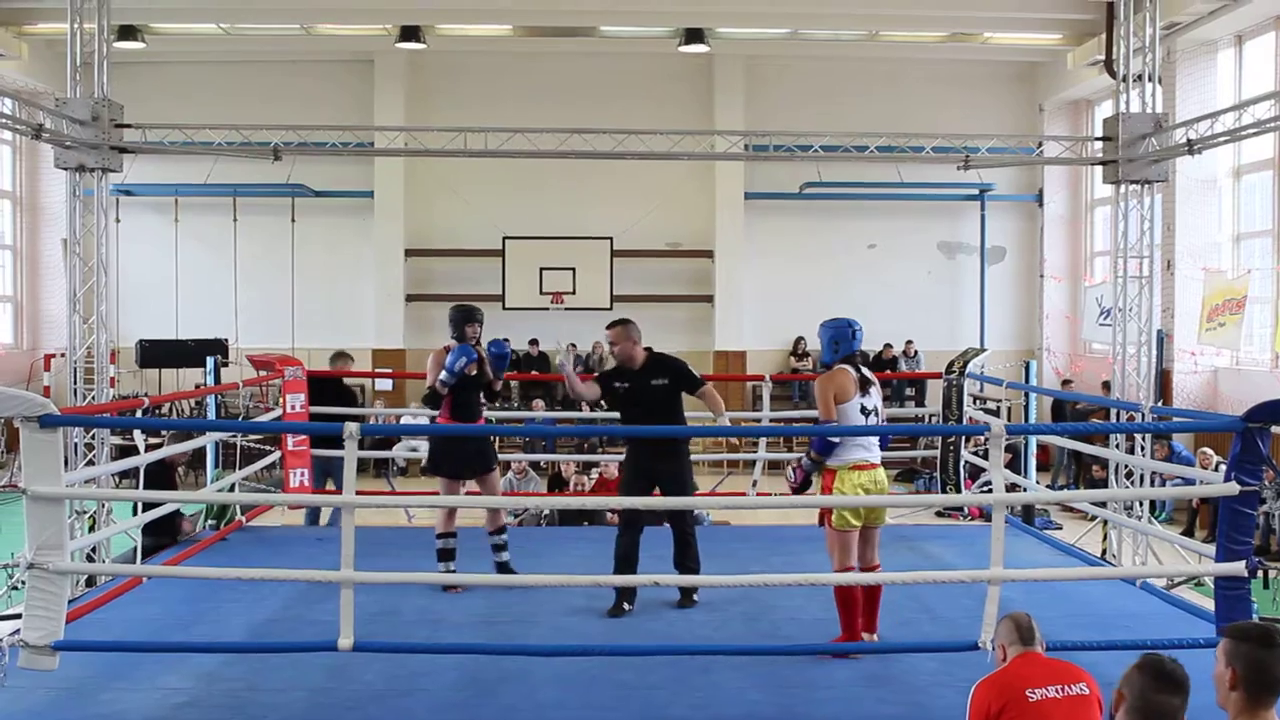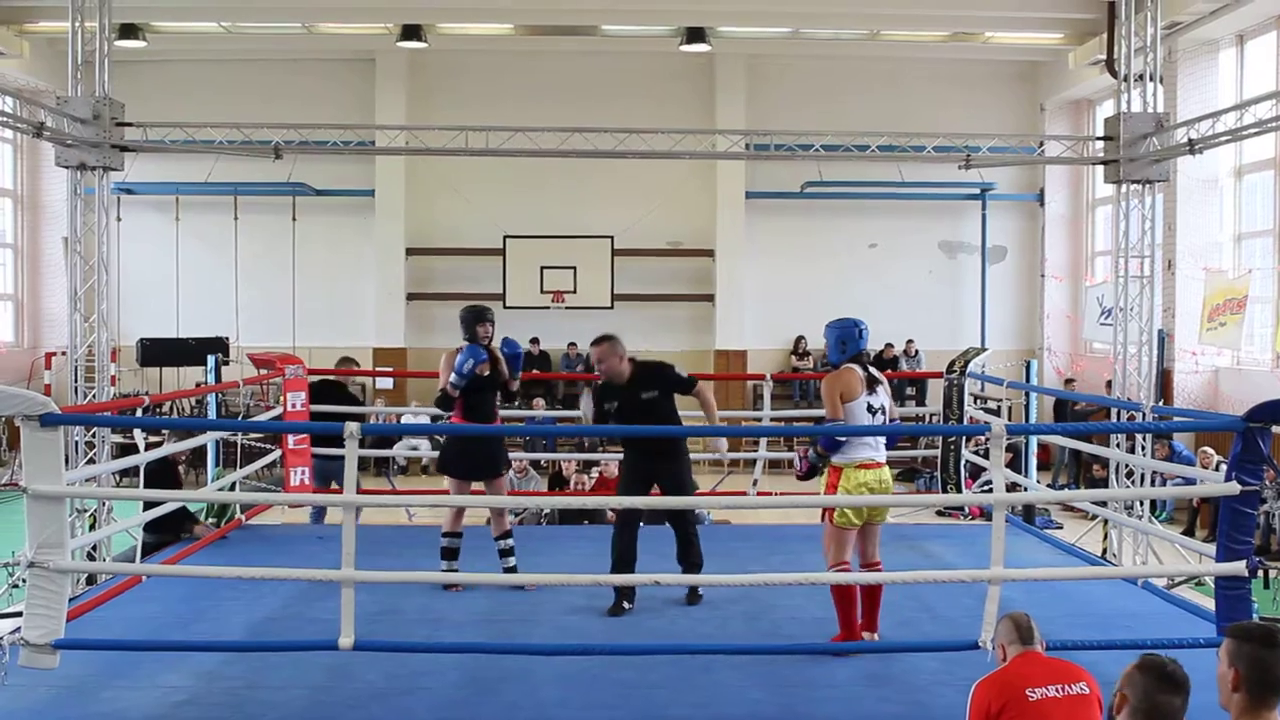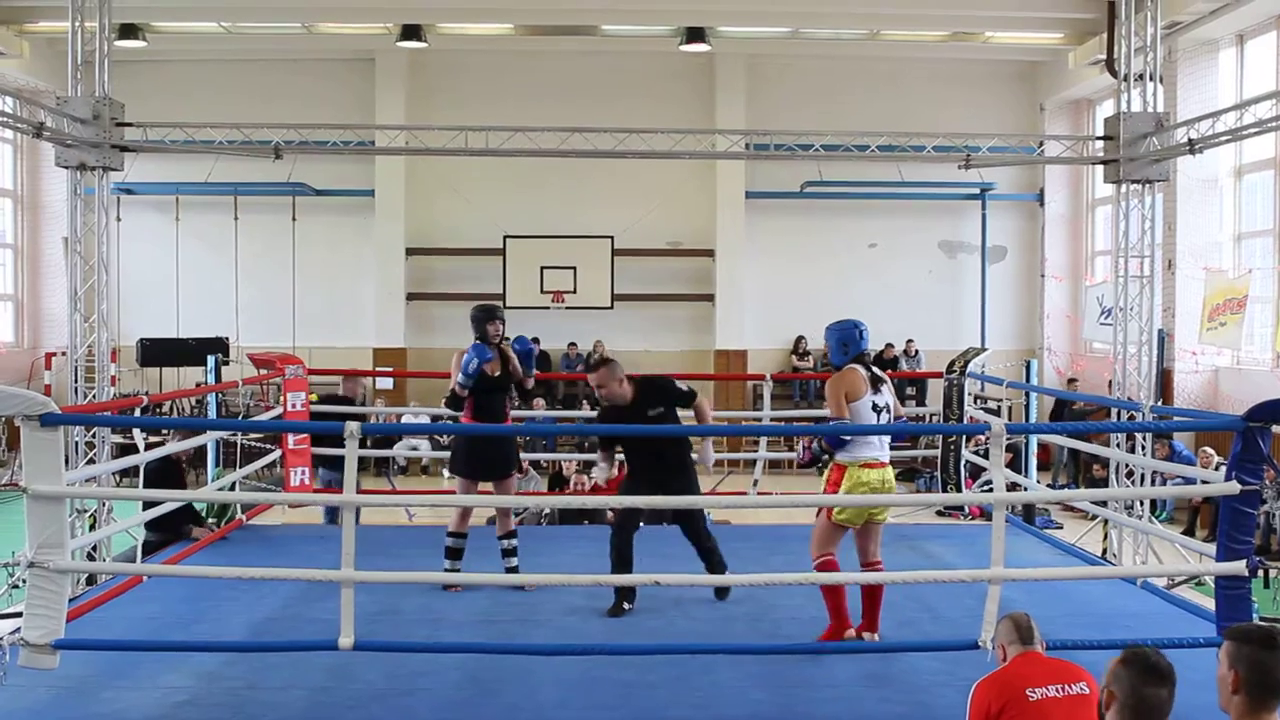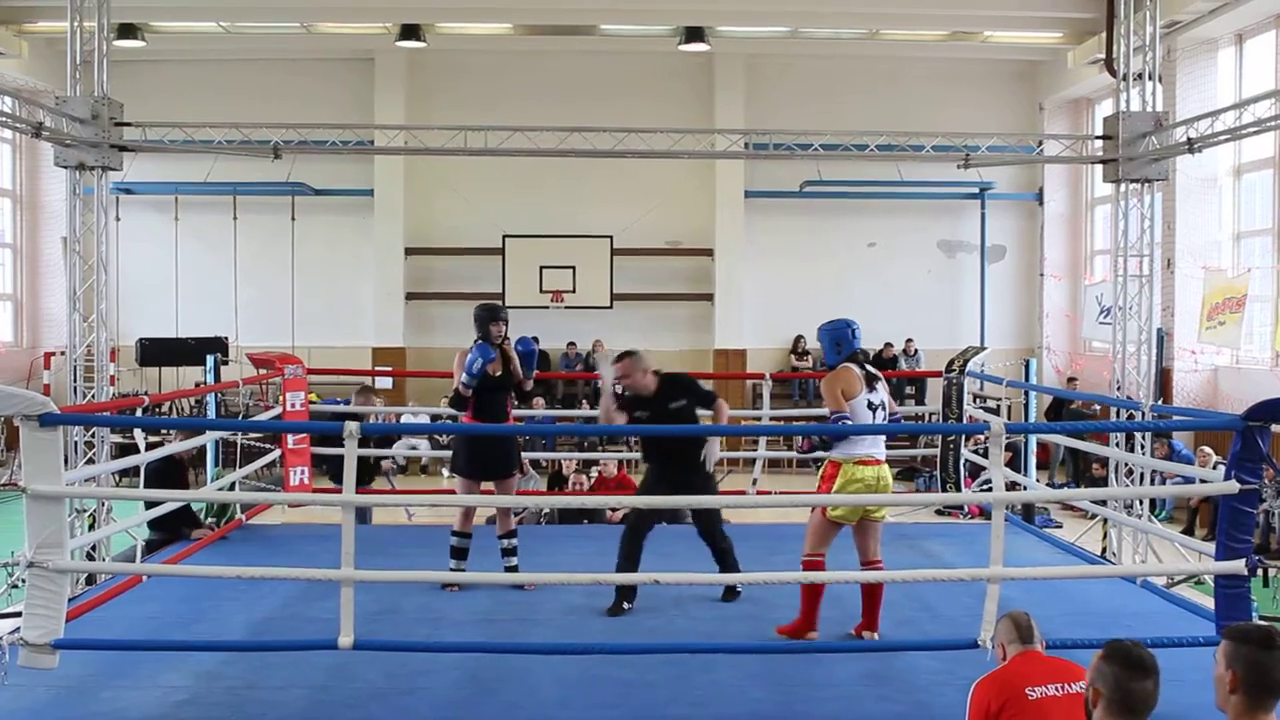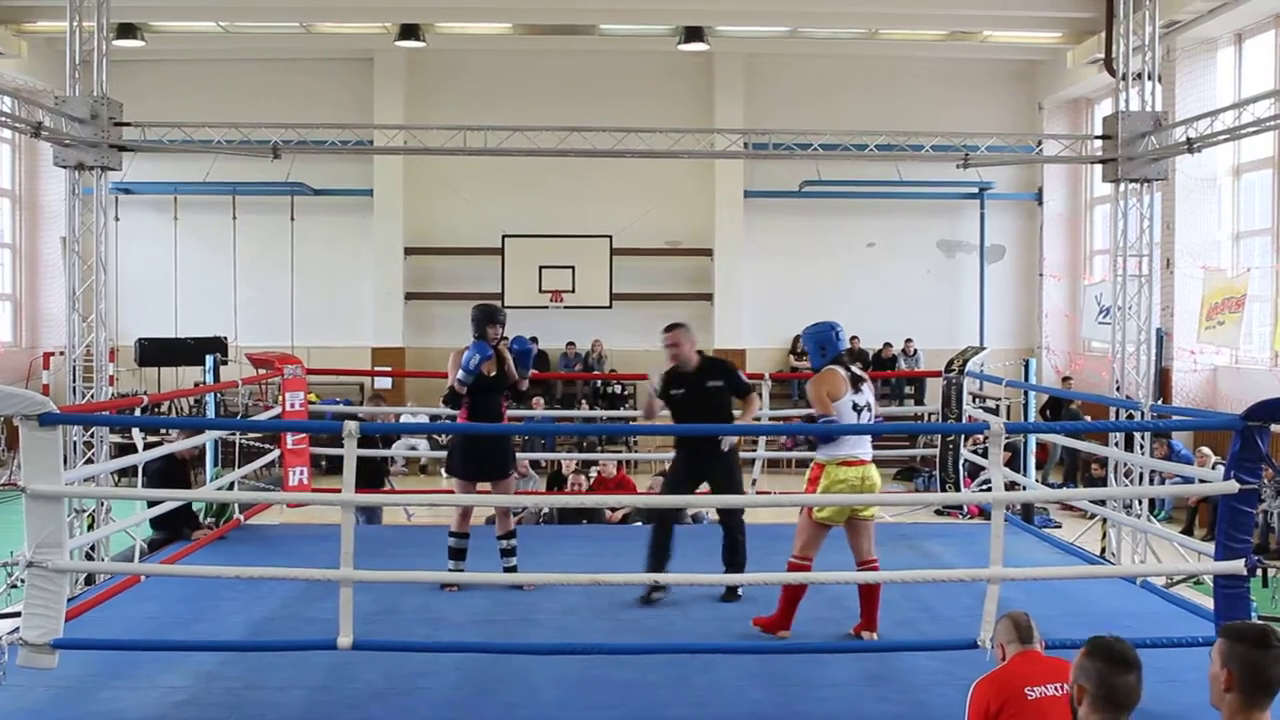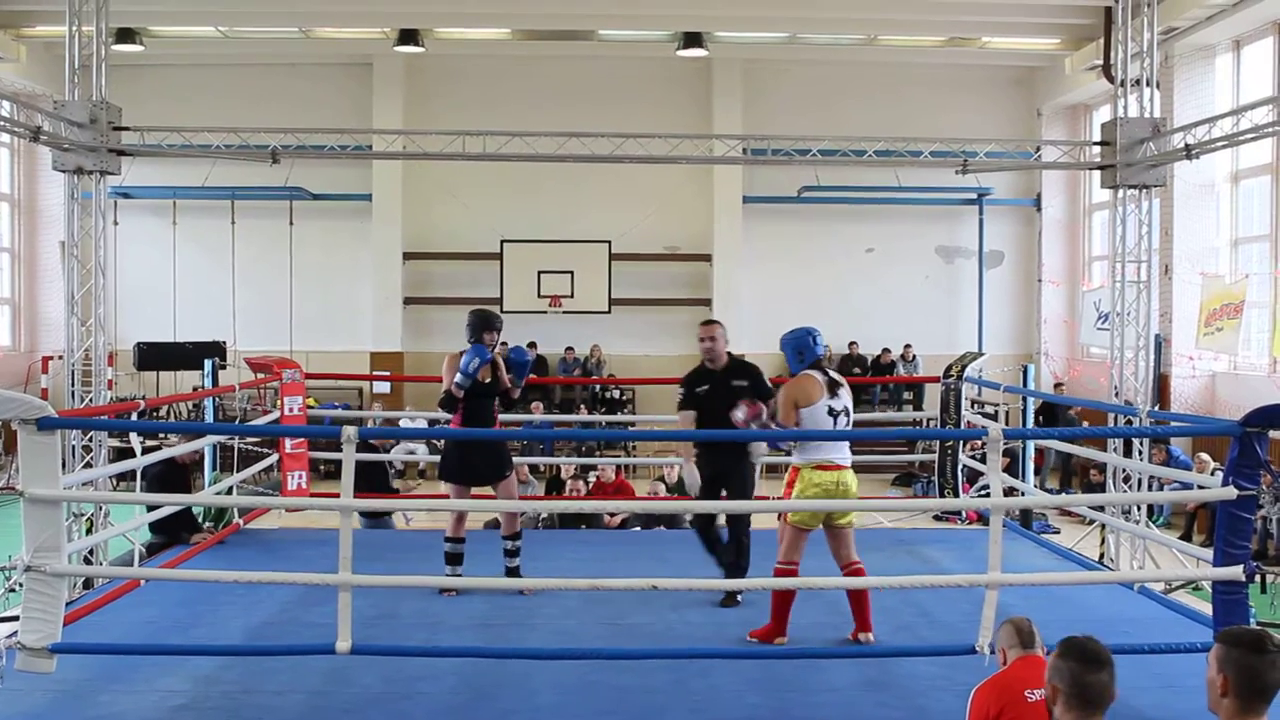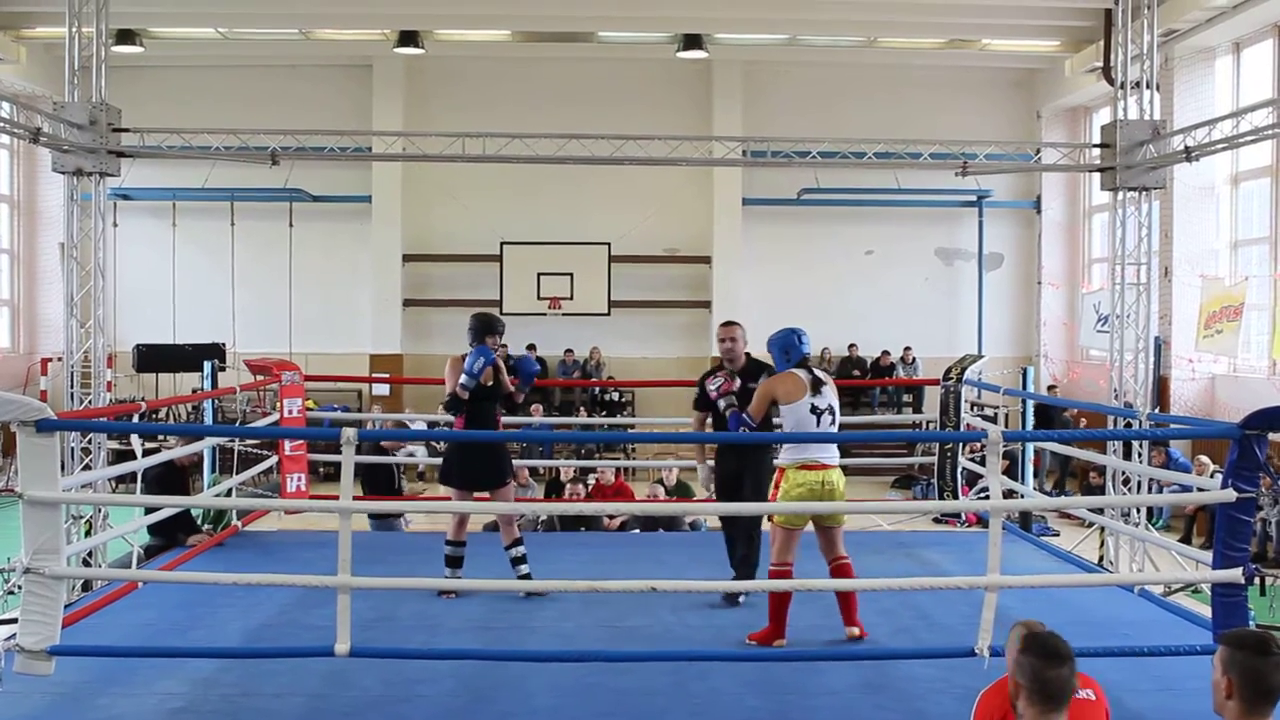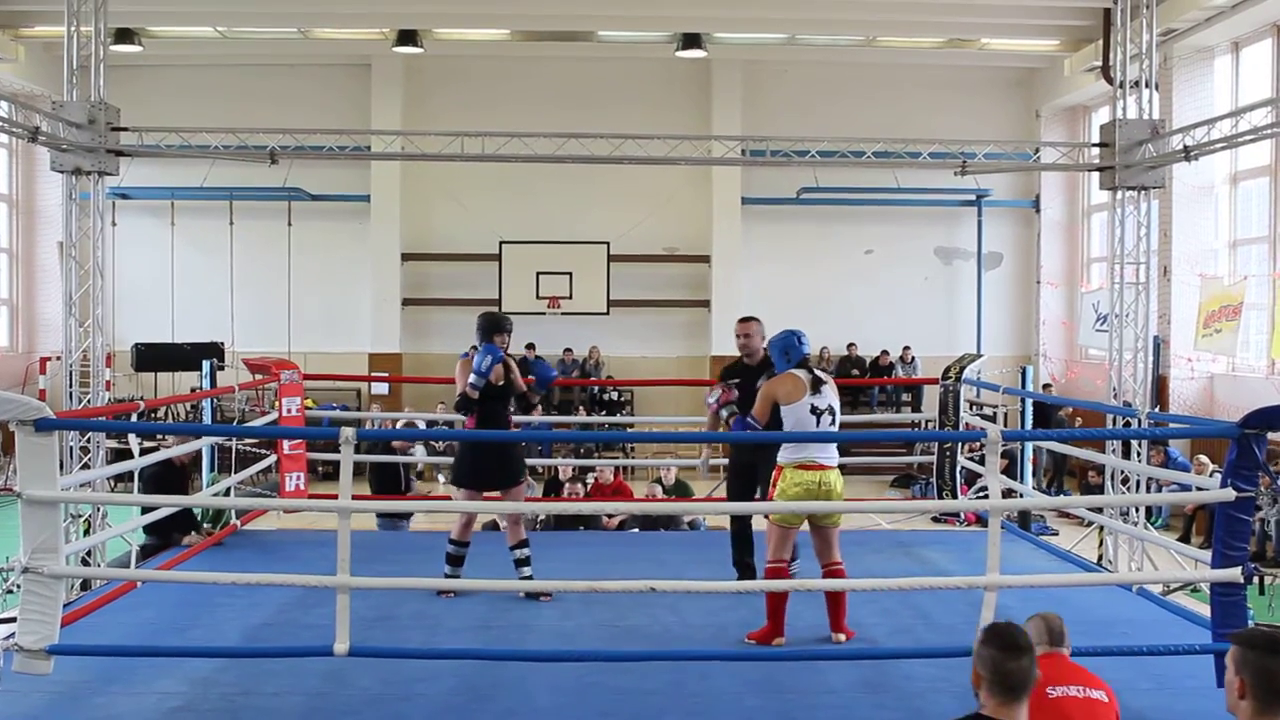
dt=0.2s
person 1, frame 1
left shoulder: (829, 380)
right shoulder: (872, 380)
left elbow: (828, 436)
right elbow: (883, 433)
left wrist: (806, 467)
left hip: (843, 477)
right hip: (875, 475)
left knee: (843, 563)
right knee: (868, 558)
left ankle: (851, 638)
right ankle: (869, 628)
person 1, frame 2
left shoulder: (835, 380)
right shoulder: (880, 379)
left elbow: (835, 435)
left wrist: (811, 457)
left hip: (848, 476)
right hip: (880, 474)
left knee: (838, 559)
right knee: (870, 556)
left ankle: (850, 635)
right ankle: (869, 627)
person 1, frame 3
left shoulder: (839, 380)
right shoulder: (882, 378)
left elbow: (840, 434)
right elbow: (899, 426)
left wrist: (816, 449)
left hip: (851, 474)
right hip: (883, 473)
left knee: (822, 549)
right knee: (870, 556)
left ankle: (840, 626)
right ankle: (869, 627)
person 1, frame 4
left shoulder: (835, 379)
right shoulder: (877, 376)
left elbow: (842, 426)
right elbow: (895, 423)
left hip: (847, 471)
right hip: (879, 471)
left knee: (814, 547)
right knee: (870, 553)
left ankle: (807, 624)
right ankle: (870, 626)
person 1, frame 5
left shoulder: (820, 381)
right shoulder: (863, 378)
left elbow: (829, 430)
right elbow: (875, 426)
left hip: (833, 472)
right hip: (866, 472)
left knee: (803, 550)
right knee: (865, 553)
left ankle: (781, 622)
right ankle: (869, 625)
person 1, frame 6
left shoulder: (795, 386)
right shoulder: (841, 383)
left wrist: (755, 422)
left hip: (810, 477)
right hip: (843, 476)
left knee: (788, 555)
right knee: (847, 556)
left ankle: (777, 629)
right ankle: (864, 628)
person 1, frame 7
left shoulder: (776, 383)
right shoulder: (828, 381)
left elbow: (743, 427)
left wrist: (725, 398)
left hip: (797, 477)
right hip: (831, 476)
left knee: (781, 556)
right knee: (836, 551)
left ankle: (776, 631)
right ankle: (852, 622)
person 1, frame 8
left shoulder: (777, 384)
right shoulder: (829, 382)
left elbow: (749, 430)
left wrist: (724, 406)
left hip: (794, 476)
right hip: (829, 476)
left knee: (777, 555)
right knee: (830, 555)
left ankle: (774, 630)
right ankle: (839, 627)
person 2, frame 1
left shoulder: (480, 354)
right shoulder: (440, 356)
left elbow: (492, 396)
right elbow: (432, 401)
left wrist: (499, 370)
right wrist: (450, 373)
left hip: (477, 434)
right hip: (450, 437)
right knee: (450, 506)
left ankle: (502, 564)
right ankle: (447, 571)
person 2, frame 2
left shoulder: (495, 354)
right shoulder: (453, 357)
left elbow: (510, 396)
right elbow: (443, 404)
left wrist: (514, 369)
right wrist: (460, 375)
left hip: (491, 437)
right hip: (463, 438)
left knee: (499, 508)
right knee: (458, 506)
left ankle: (511, 570)
right ankle: (449, 571)
person 2, frame 3
left shoulder: (508, 354)
right shoulder: (464, 357)
left elbow: (526, 394)
right elbow: (454, 404)
left wrist: (528, 366)
right wrist: (466, 376)
left hip: (502, 437)
right hip: (473, 438)
left knee: (506, 508)
right knee: (464, 507)
left ankle: (513, 570)
right ankle: (451, 571)
person 2, frame 4
left shoulder: (510, 354)
right shoulder: (466, 356)
left elbow: (524, 395)
right elbow: (458, 404)
left wrist: (529, 368)
right wrist: (471, 376)
left hip: (504, 437)
right hip: (474, 437)
left knee: (506, 507)
right knee: (467, 508)
left ankle: (512, 570)
right ankle: (455, 571)
person 2, frame 5
left shoulder: (504, 355)
right shoulder: (461, 356)
left elbow: (518, 394)
right elbow: (452, 402)
left wrist: (524, 367)
right wrist: (467, 372)
left hip: (499, 437)
right hip: (469, 438)
left knee: (505, 508)
right knee: (464, 509)
left ankle: (511, 570)
right ankle: (454, 572)
person 2, frame 6
left shoulder: (497, 361)
right shoulder: (455, 360)
left elbow: (509, 402)
right elbow: (447, 405)
left wrist: (520, 376)
right wrist: (465, 375)
left hip: (492, 441)
right hip: (462, 443)
left knee: (512, 508)
right knee: (459, 513)
left ankle: (513, 572)
right ankle: (452, 577)
person 2, frame 7
left shoulder: (497, 365)
right shoulder: (457, 363)
left elbow: (511, 404)
right elbow: (452, 407)
left wrist: (525, 383)
right wrist: (469, 376)
left hip: (493, 446)
right hip: (464, 447)
left knee: (508, 518)
right knee: (460, 517)
left ankle: (525, 578)
right ankle: (451, 580)
person 2, frame 8
left shoulder: (509, 364)
right shoulder: (466, 364)
left elbow: (525, 405)
right elbow: (462, 407)
left wrist: (540, 387)
right wrist: (478, 375)
left hip: (506, 446)
right hip: (476, 446)
left knee: (516, 517)
right knee: (467, 517)
left ankle: (527, 581)
right ankle: (450, 577)
person 3, frame 1
left shoulder: (669, 366)
right shoulder: (614, 376)
left elbow: (706, 392)
right elbow: (583, 393)
left wrist: (721, 417)
right wrist: (567, 372)
left hip: (672, 455)
right hip: (637, 456)
left knee: (681, 521)
right knee: (628, 523)
left ankle: (689, 587)
right ankle: (624, 594)
person 3, frame 2
left shoulder: (659, 373)
right shoulder: (604, 393)
left elbow: (702, 391)
left wrist: (715, 429)
right wrist: (587, 422)
left hip: (672, 456)
right hip: (635, 459)
left knee: (683, 520)
right knee: (624, 523)
right ankle: (624, 594)
person 3, frame 3
left shoulder: (659, 387)
right shoulder: (607, 416)
left elbow: (699, 403)
right elbow: (606, 456)
left wrist: (707, 441)
right wrist: (602, 467)
left hip: (678, 467)
right hip: (640, 472)
left knee: (695, 528)
right knee: (621, 527)
left ankle: (719, 572)
right ankle: (624, 597)
person 3, frame 4
left shoulder: (681, 384)
right shoulder: (629, 403)
left elbow: (720, 405)
right elbow: (610, 426)
left wrist: (714, 440)
right wrist: (606, 391)
left hip: (696, 468)
right hip: (660, 472)
left knee: (711, 529)
right knee: (634, 528)
right ankle: (625, 595)
person 3, frame 5
left shoulder: (722, 369)
right shoulder: (667, 381)
left elbow: (752, 399)
right elbow: (649, 415)
left wrist: (738, 427)
right wrist: (651, 394)
left hip: (722, 455)
right hip: (687, 456)
left knee: (731, 519)
right knee: (663, 515)
left ankle: (735, 581)
right ankle: (657, 582)
person 3, frame 6
left shoulder: (747, 372)
right shoulder: (692, 380)
left elbow: (773, 405)
right elbow: (686, 424)
right wrist: (689, 465)
left hip: (740, 456)
right hip: (706, 457)
left knee: (738, 522)
right knee: (702, 521)
right ankle: (728, 568)
person 3, frame 7
left shoulder: (764, 372)
right shoulder: (709, 379)
right elbow: (698, 424)
right wrist: (701, 465)
left hip: (758, 455)
right hip: (726, 456)
left knee: (750, 519)
right knee: (730, 521)
left ankle: (742, 584)
right ankle: (741, 575)
person 3, frame 8
left shoulder: (779, 369)
right shoulder: (729, 373)
right elbow: (716, 412)
right wrist: (707, 448)
left hip: (772, 449)
right hip: (739, 449)
right knee: (738, 513)
left ankle: (788, 561)
right ankle: (745, 574)
